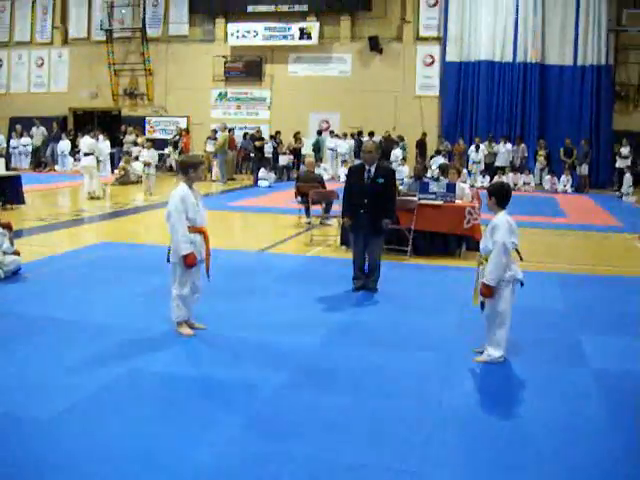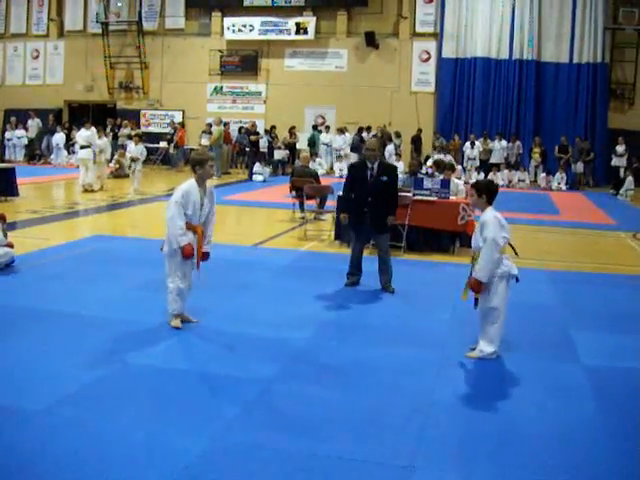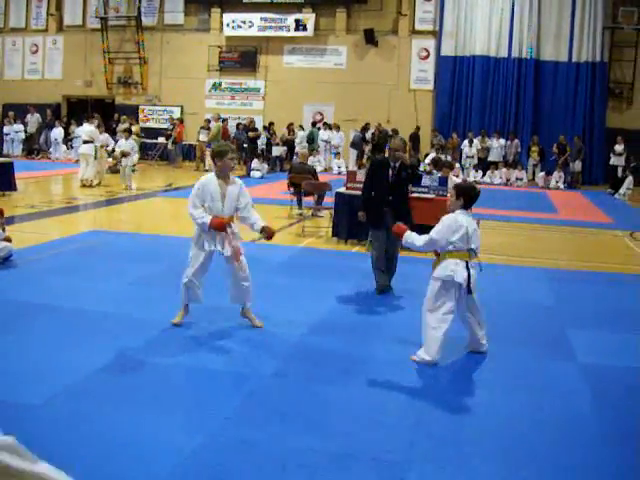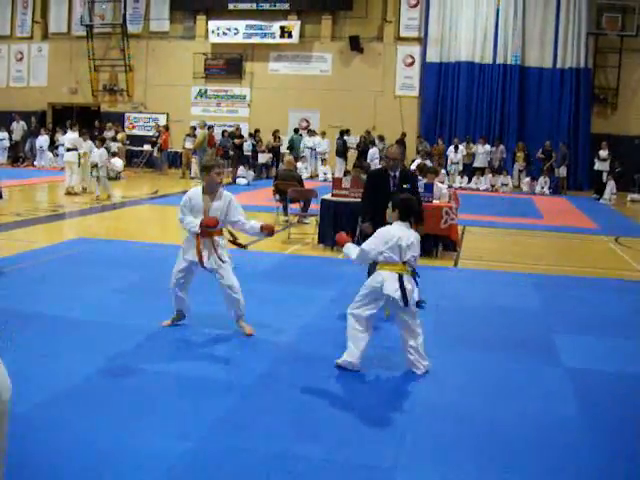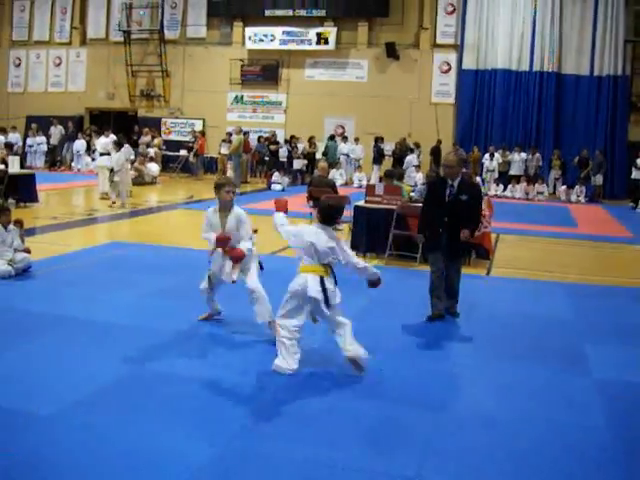
dt=0.7s
person 1, frame 1
left shoulder: (500, 222)
right shoulder: (500, 220)
left elbow: (499, 254)
left wrist: (489, 281)
right wrist: (487, 278)
left hip: (499, 276)
right hip: (497, 274)
left knee: (497, 314)
right knee: (492, 314)
left ankle: (494, 352)
right ankle: (491, 347)
person 1, frame 2
left shoulder: (489, 219)
right shoulder: (488, 216)
left elbow: (490, 250)
left wrist: (479, 277)
right wrist: (478, 274)
left hip: (494, 271)
right hip: (492, 270)
left knee: (492, 310)
right knee: (487, 310)
left ankle: (487, 349)
right ankle: (485, 345)
person 1, frame 3
left shoulder: (450, 220)
right shoulder: (472, 222)
left elbow: (427, 243)
right elbow: (473, 250)
left wrist: (405, 234)
left hip: (448, 270)
right hip: (467, 270)
left knee: (433, 311)
right knee: (470, 310)
left ankle: (428, 355)
right ankle: (479, 344)
person 1, frame 4
left shoulder: (386, 233)
right shoulder: (415, 236)
left elbow: (362, 256)
left wrist: (346, 244)
left hip: (383, 281)
right hip: (405, 284)
left knee: (356, 314)
right knee: (411, 327)
left ankle: (351, 359)
right ankle: (420, 364)
person 1, frame 5
left shoulder: (304, 231)
right shoulder: (336, 240)
left elbow: (281, 225)
right elbow: (355, 263)
left wrist: (280, 212)
right wrist: (373, 275)
left hip: (305, 284)
right hip: (326, 285)
left knee: (286, 322)
right knee: (338, 322)
left ankle: (286, 364)
right ankle: (353, 351)
person 2, frame 1
left shoulder: (195, 192)
right shoulder: (179, 195)
right elbow: (178, 227)
left wrist: (203, 247)
right wrist: (186, 251)
left hip: (197, 244)
right hip: (185, 246)
left knee: (194, 285)
right knee: (182, 285)
left ankle: (188, 318)
right ankle: (180, 321)
person 2, frame 2
left shoulder: (209, 191)
right shoulder: (184, 190)
left elbow: (209, 220)
right elbow: (174, 219)
left wrist: (205, 245)
right wrist: (183, 243)
left hip: (193, 239)
right hip: (179, 240)
left knee: (186, 279)
right knee: (177, 279)
left ankle: (179, 312)
right ankle: (175, 314)
person 2, frame 3
left shoulder: (238, 184)
right shoulder: (205, 182)
left elbow: (247, 211)
right elbow: (193, 208)
left wrist: (261, 227)
right wrist: (209, 221)
left hip: (230, 233)
right hip: (207, 233)
left knee: (241, 274)
right knee: (193, 273)
left ankle: (246, 310)
right ankle: (185, 309)
person 2, frame 4
left shoulder: (227, 198)
right shoulder: (192, 195)
left elbow: (240, 221)
right elbow: (183, 217)
left wrist: (260, 228)
right wrist: (199, 224)
left hip: (215, 244)
right hip: (193, 243)
left knee: (229, 283)
right knee: (177, 281)
left ankle: (240, 319)
right ankle: (180, 313)
person 2, frame 5
left shoulder: (239, 214)
right shoulder: (210, 214)
left elbow: (246, 239)
right elbow: (206, 234)
left wrist: (242, 251)
right wrist: (215, 239)
left hip: (243, 257)
right hip: (222, 257)
left knee: (254, 288)
right knee: (207, 287)
left ankle: (270, 323)
right ankle: (214, 311)
person 3, frame 1
left shoulder: (387, 172)
right shoulder: (353, 170)
left elbow: (391, 197)
right elbow: (347, 194)
left wrist: (389, 217)
right wrist: (346, 215)
left hip: (376, 219)
right hip: (357, 218)
left knee: (374, 255)
right knee: (358, 253)
left ankle: (371, 282)
right ankle: (359, 281)
person 3, frame 2
left shoulder: (389, 169)
right shoulder: (355, 167)
left elbow: (393, 193)
right elbow: (347, 190)
left wrist: (392, 213)
right wrist: (345, 211)
left hip: (380, 216)
right hip: (359, 214)
left knee: (383, 251)
right knee: (356, 249)
left ankle: (386, 282)
right ankle: (353, 277)
person 3, frame 3
left shoulder: (408, 167)
right shoulder: (377, 163)
left elbow: (416, 181)
right elbow: (367, 188)
left wrist: (407, 164)
right wrist: (363, 209)
left hip: (398, 215)
right hip: (378, 213)
left knee: (392, 251)
right knee: (378, 251)
left ankle: (386, 281)
right ankle: (382, 283)
person 3, frame 4
left shoulder: (410, 176)
right shoulder: (374, 175)
left elbow: (416, 200)
right elbow: (366, 200)
left wrist: (418, 222)
right wrist: (366, 221)
left hip: (402, 226)
right hip: (380, 226)
left knee: (407, 261)
right knee: (376, 261)
left ankle: (412, 295)
right ankle: (374, 292)
person 3, frame 5
left shoulder: (472, 188)
right shoulder: (434, 184)
left elbow: (476, 214)
right elbow: (426, 209)
left wrist: (469, 229)
right wrist: (422, 231)
left hip: (456, 239)
right hip: (435, 237)
left knee: (452, 276)
right knee: (437, 273)
left ankle: (451, 306)
right ankle: (438, 309)
